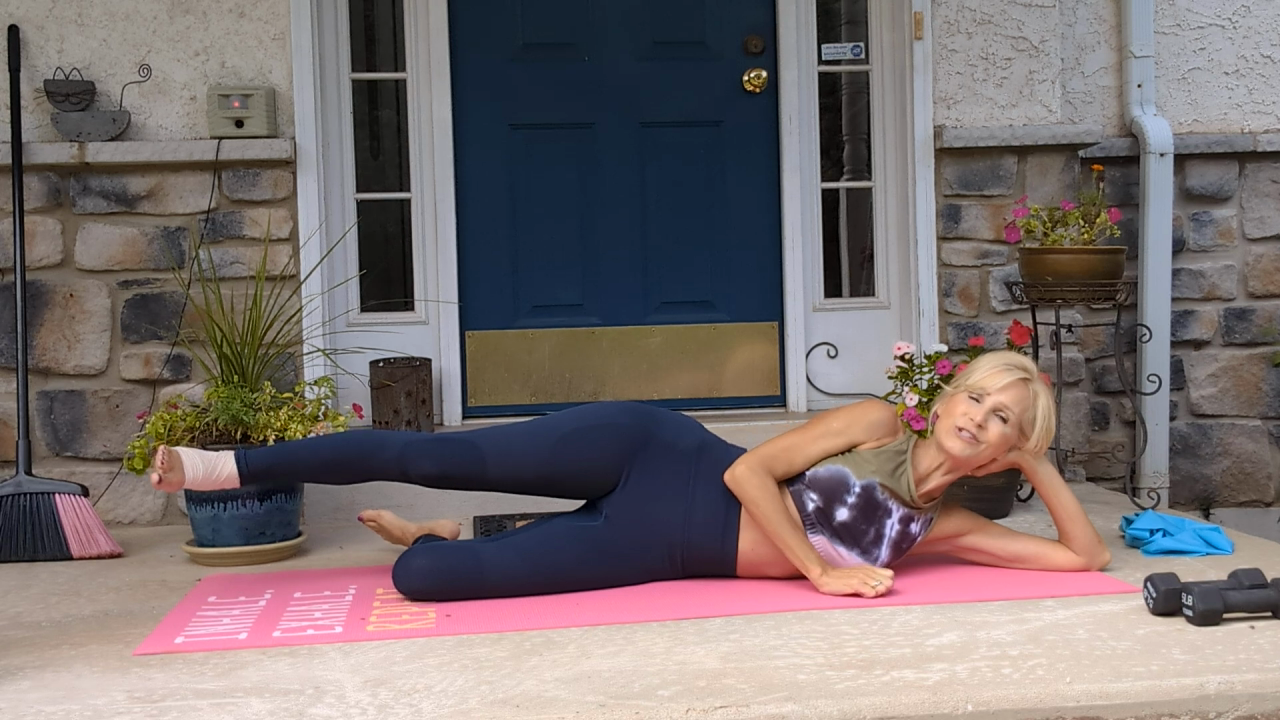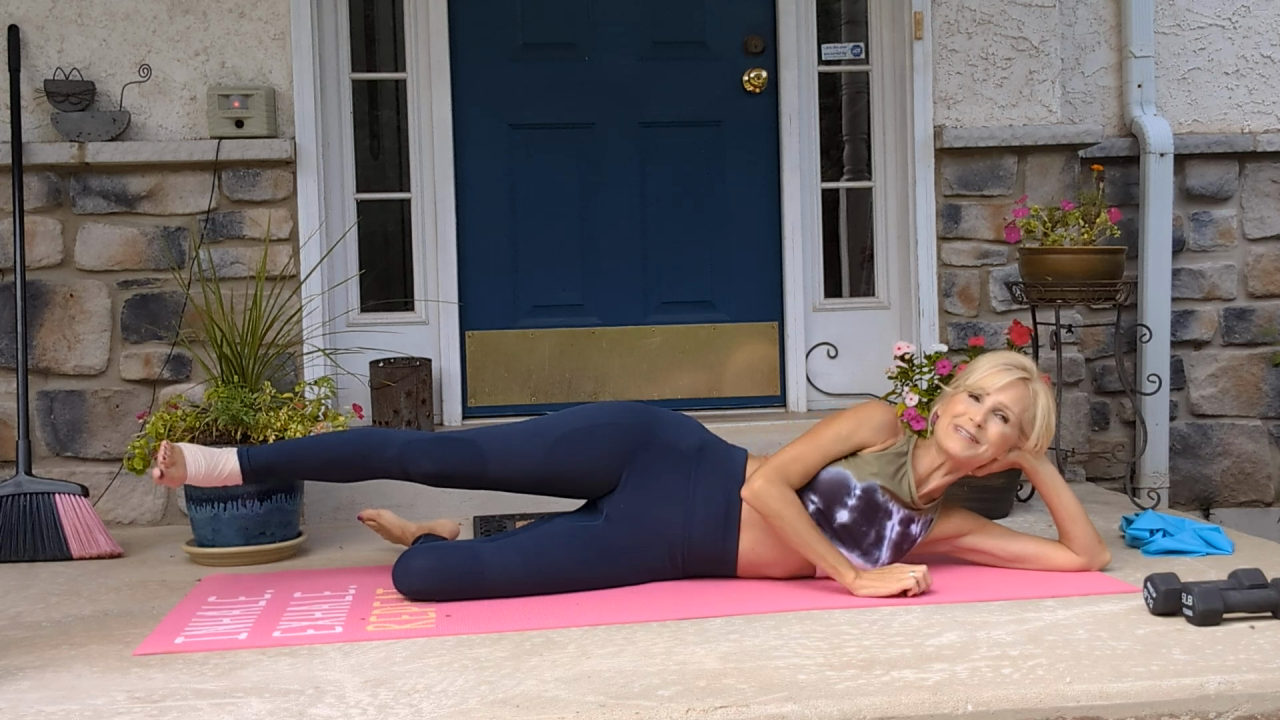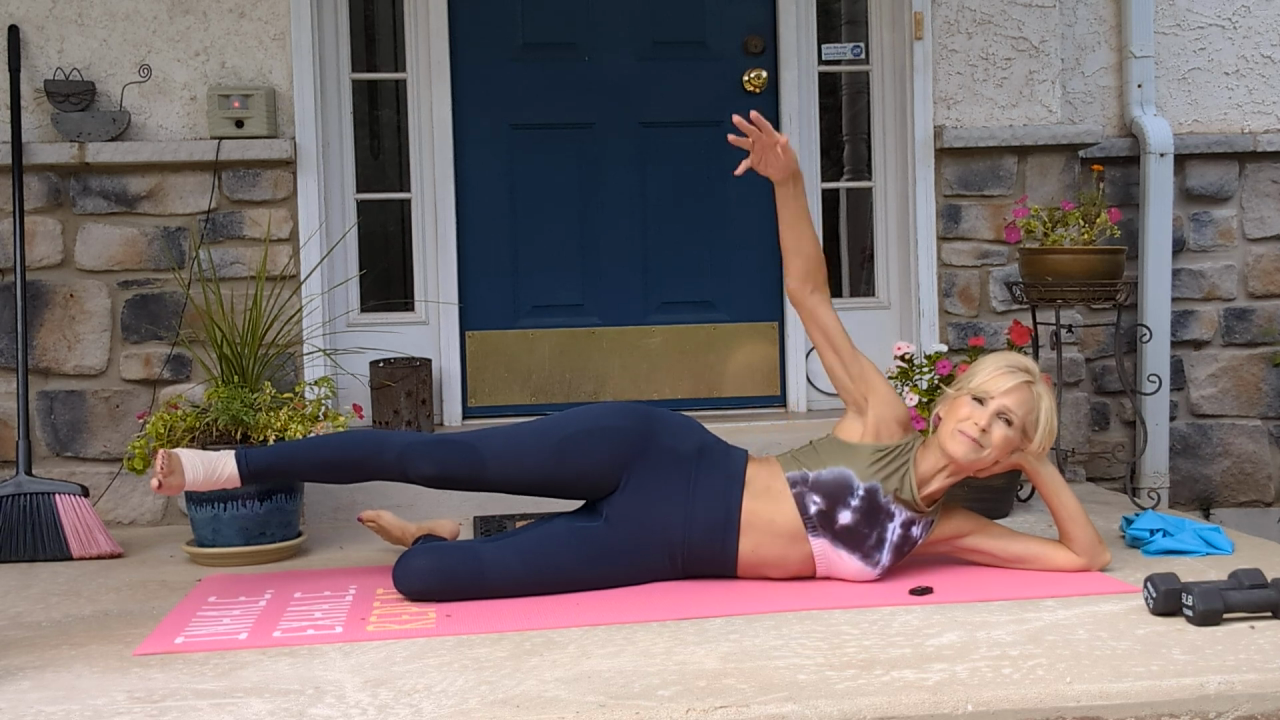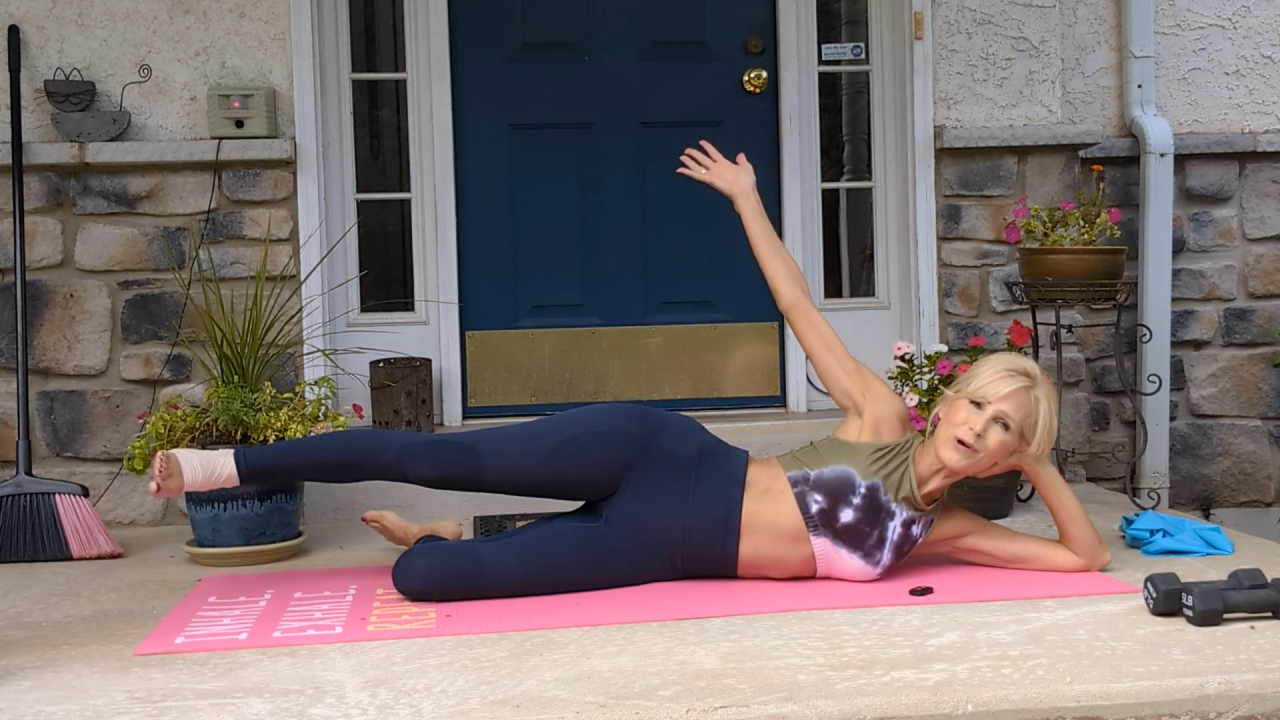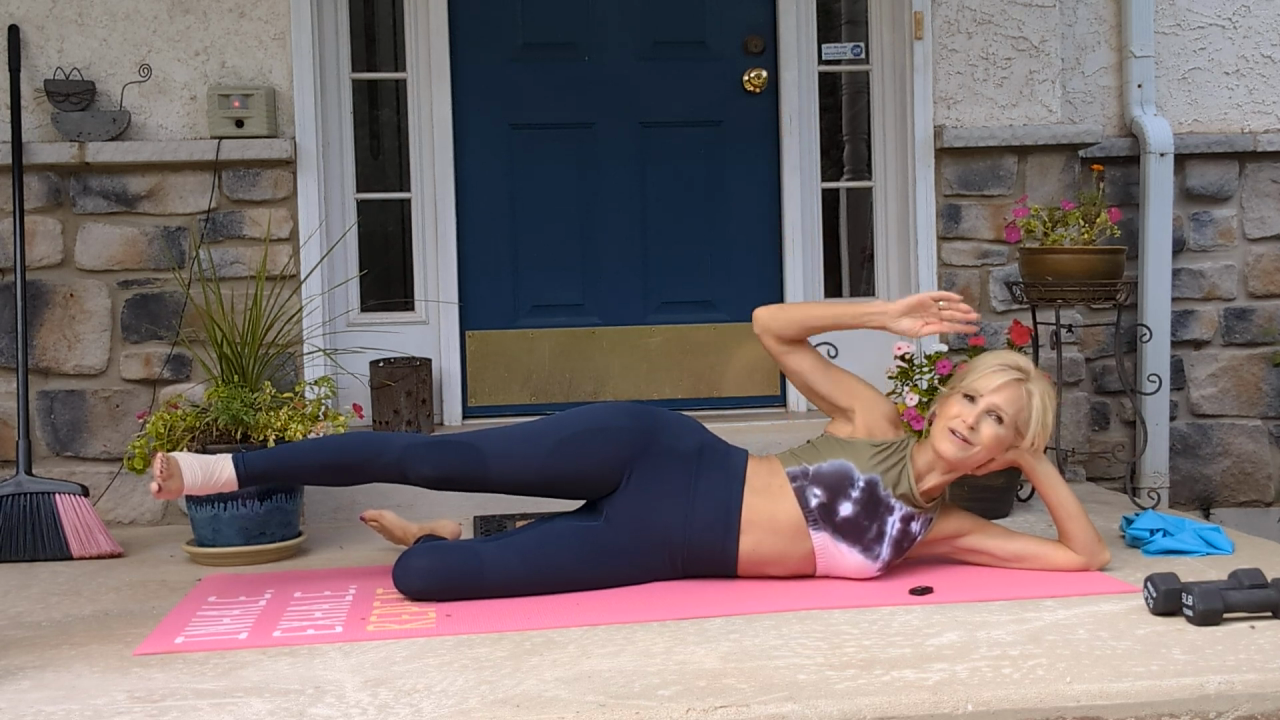
dt=0.7s
person 1, frame 1
left shoulder: (939, 524)
right shoulder: (876, 425)
left elbow: (1085, 556)
right elbow: (748, 470)
left wrist: (1039, 466)
right wrist: (817, 571)
left hip: (655, 549)
right hip: (656, 456)
left knee: (424, 579)
right knee: (430, 456)
left ankle: (438, 538)
right ankle: (232, 465)
person 1, frame 2
left shoulder: (939, 527)
right shoulder: (879, 424)
left elbow: (1086, 555)
right elbow: (768, 486)
left wrist: (1039, 467)
right wrist: (849, 576)
left hip: (659, 549)
right hip: (657, 456)
right knee: (433, 453)
left ankle: (439, 537)
right ankle: (232, 461)
person 1, frame 3
left shoulder: (937, 526)
right shoulder: (883, 420)
left elbow: (1086, 555)
right elbow: (807, 293)
left wrist: (1037, 437)
right wrist: (789, 181)
left hip: (668, 532)
right hip: (660, 449)
right knee: (432, 458)
left ankle: (451, 538)
right ankle: (230, 466)
person 1, frame 4
left shoulder: (940, 525)
right shoulder: (881, 414)
left elbow: (1084, 553)
right elbow: (796, 303)
left wrist: (1039, 465)
right wrist: (745, 197)
left hip: (657, 550)
right hip: (658, 455)
right knee: (429, 457)
left ankle: (446, 540)
right ankle: (223, 464)
person 1, frame 5
left shoulder: (941, 529)
right shoulder: (876, 429)
left elbow: (1086, 557)
right elbow: (769, 326)
left wrist: (1039, 465)
right wrist: (879, 319)
left hip: (662, 555)
right hip: (662, 460)
left knee: (421, 584)
right knee: (429, 454)
left ankle: (446, 541)
right ankle: (227, 467)
